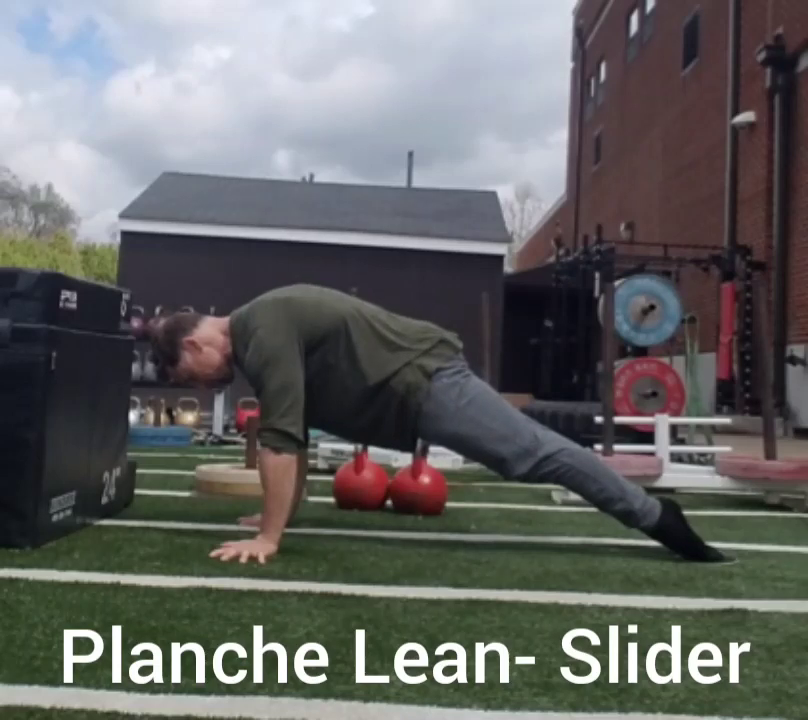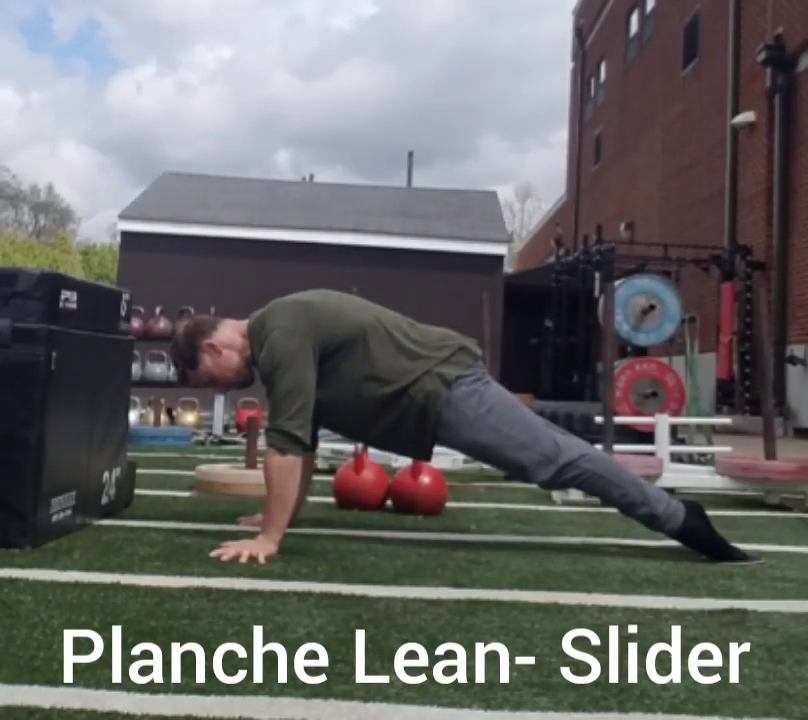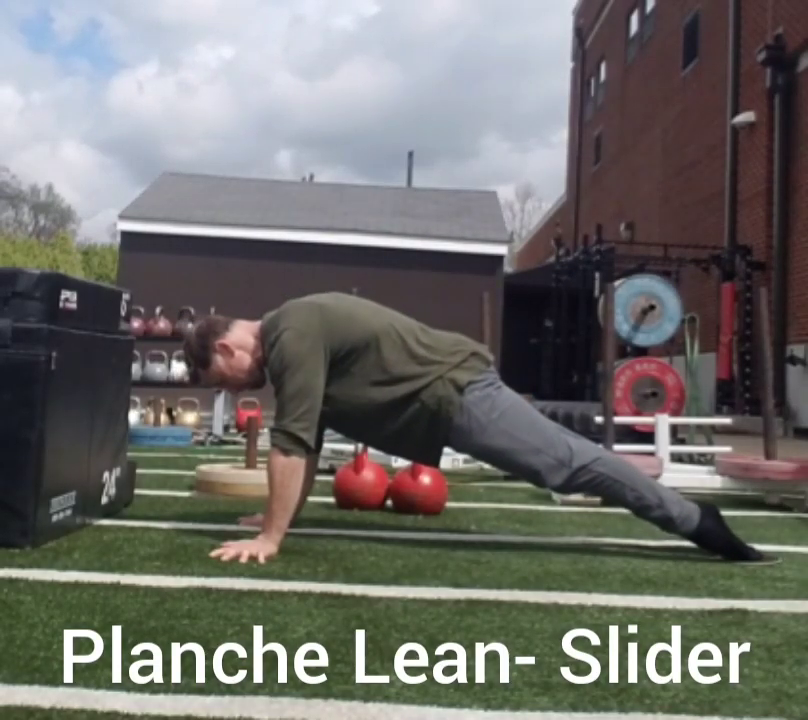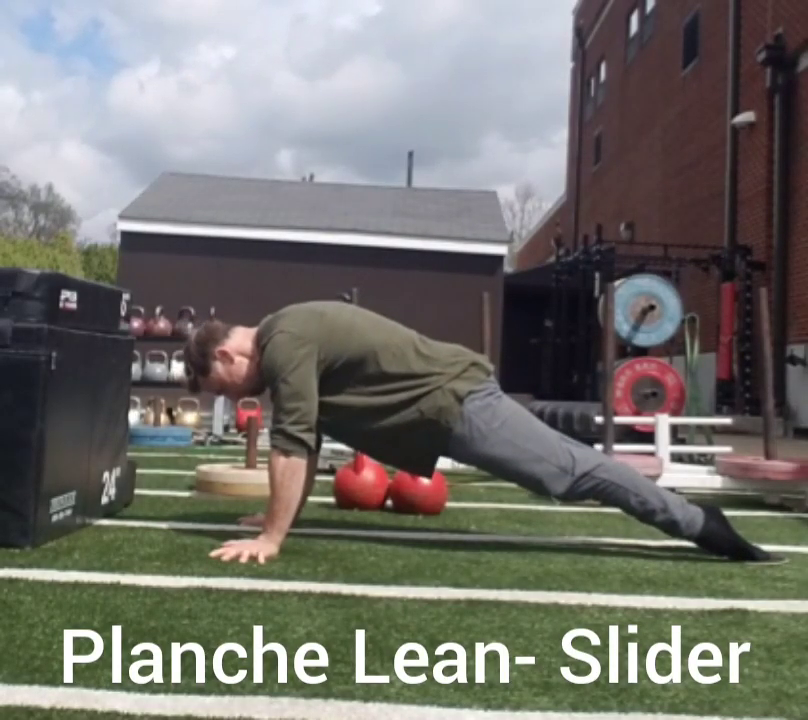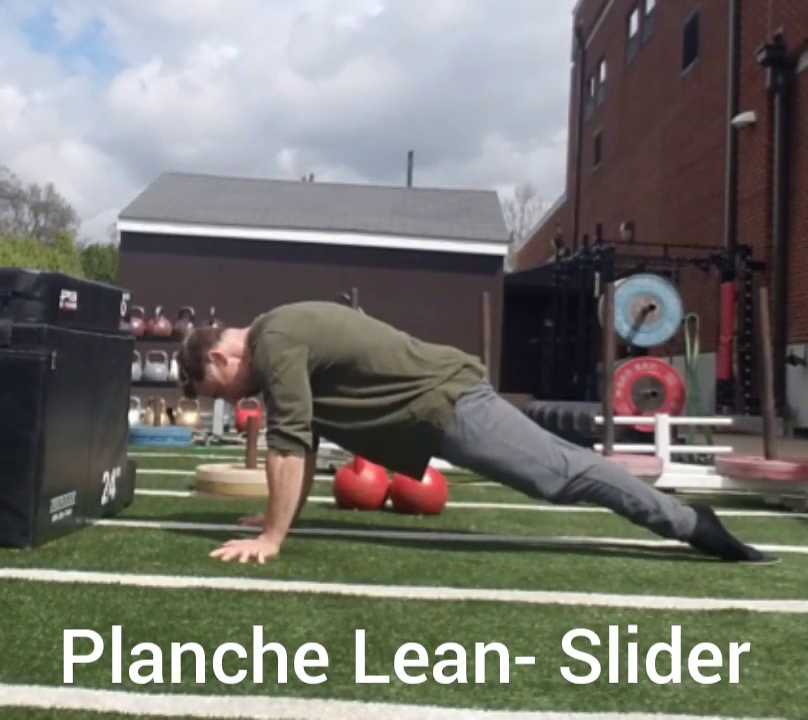
dt=0.7s
person 1, frame 1
left shoulder: (262, 335)
right shoulder: (261, 329)
left elbow: (279, 440)
right elbow: (294, 434)
left wrist: (267, 538)
right wrist: (279, 513)
left hip: (424, 381)
right hip: (420, 380)
left knee: (537, 455)
right knee: (538, 453)
left ankle: (656, 518)
right ankle: (654, 518)
person 1, frame 2
left shoulder: (280, 337)
right shoulder: (279, 332)
left elbow: (286, 442)
right elbow: (304, 437)
left wrist: (268, 537)
right wrist: (282, 514)
left hip: (444, 387)
right hip: (437, 386)
left knee: (559, 461)
right knee: (558, 458)
left ankle: (681, 520)
right ankle: (680, 521)
person 1, frame 3
left shoulder: (291, 337)
right shoulder: (290, 334)
left elbow: (291, 443)
right elbow: (308, 439)
left wrist: (269, 537)
right wrist: (281, 513)
left hip: (456, 392)
right hip: (447, 391)
left knee: (571, 465)
right knee: (570, 461)
left ankle: (696, 523)
right ankle: (695, 523)
person 1, frame 4
left shoulder: (284, 344)
right shoulder: (287, 334)
left elbow: (291, 445)
right elbow: (307, 440)
left wrist: (270, 538)
right wrist: (280, 514)
left hip: (455, 401)
right hip: (450, 396)
left knee: (573, 472)
right knee: (571, 466)
left ankle: (701, 525)
right ankle: (700, 525)
person 1, frame 5
left shoulder: (273, 346)
right shoulder: (282, 335)
left elbow: (288, 444)
right elbow: (303, 441)
left wrist: (270, 538)
right wrist: (282, 513)
left hip: (445, 404)
right hip: (445, 394)
left knee: (561, 474)
right knee: (562, 466)
left ankle: (691, 525)
right ankle: (690, 524)
